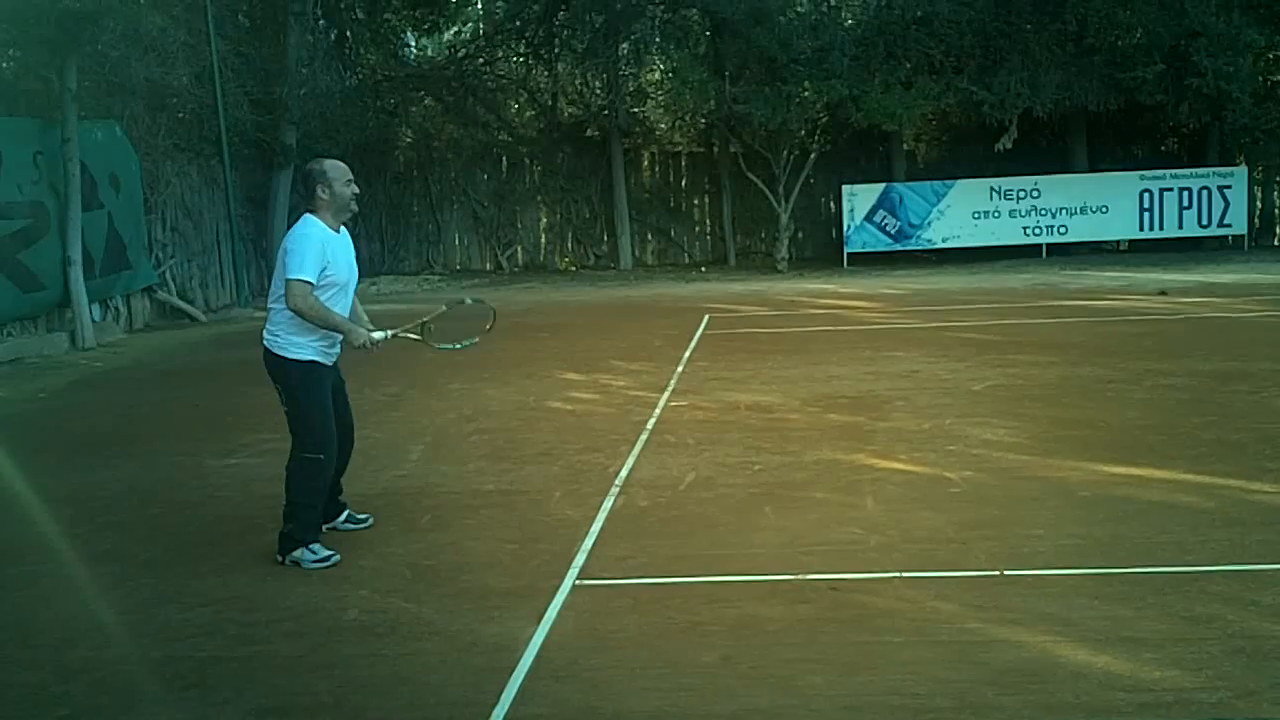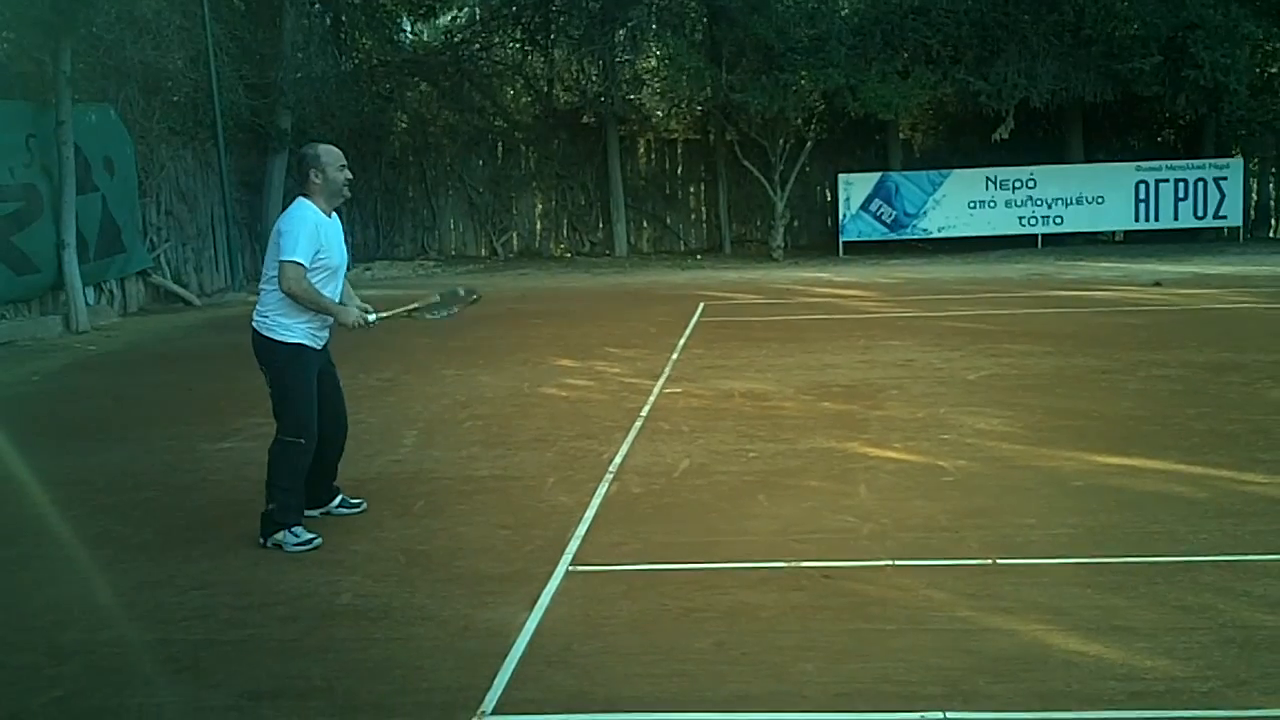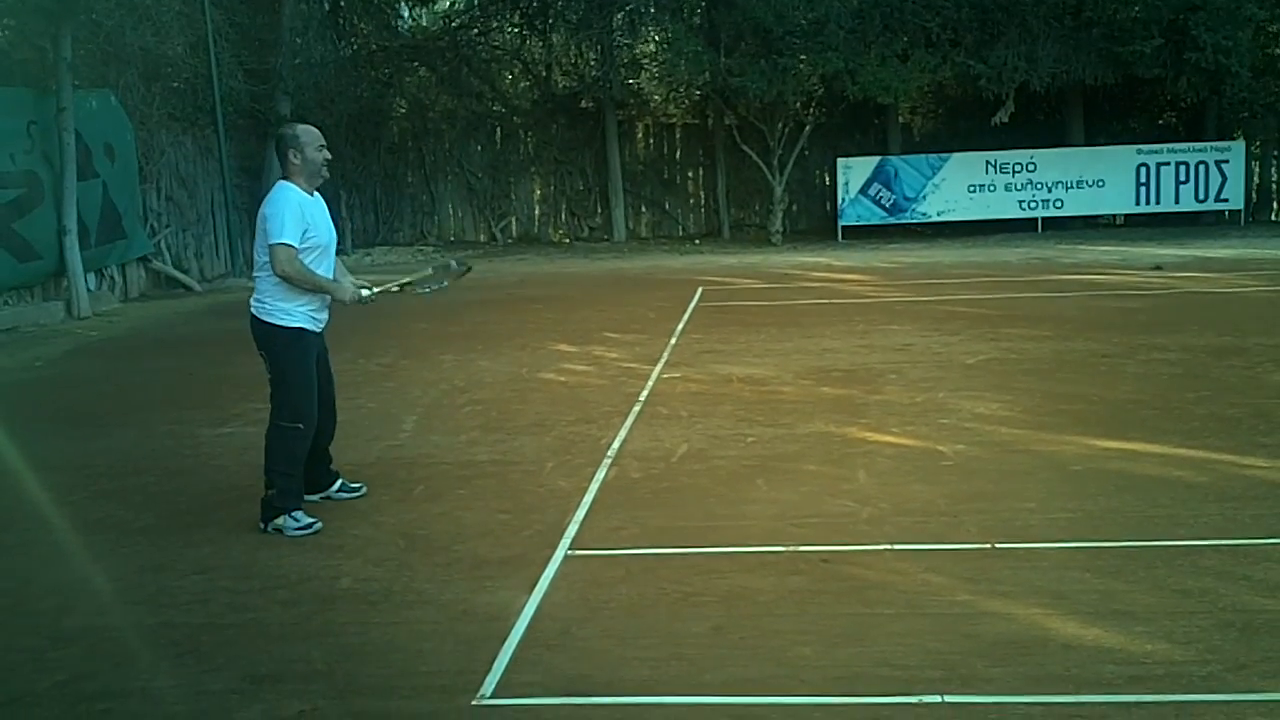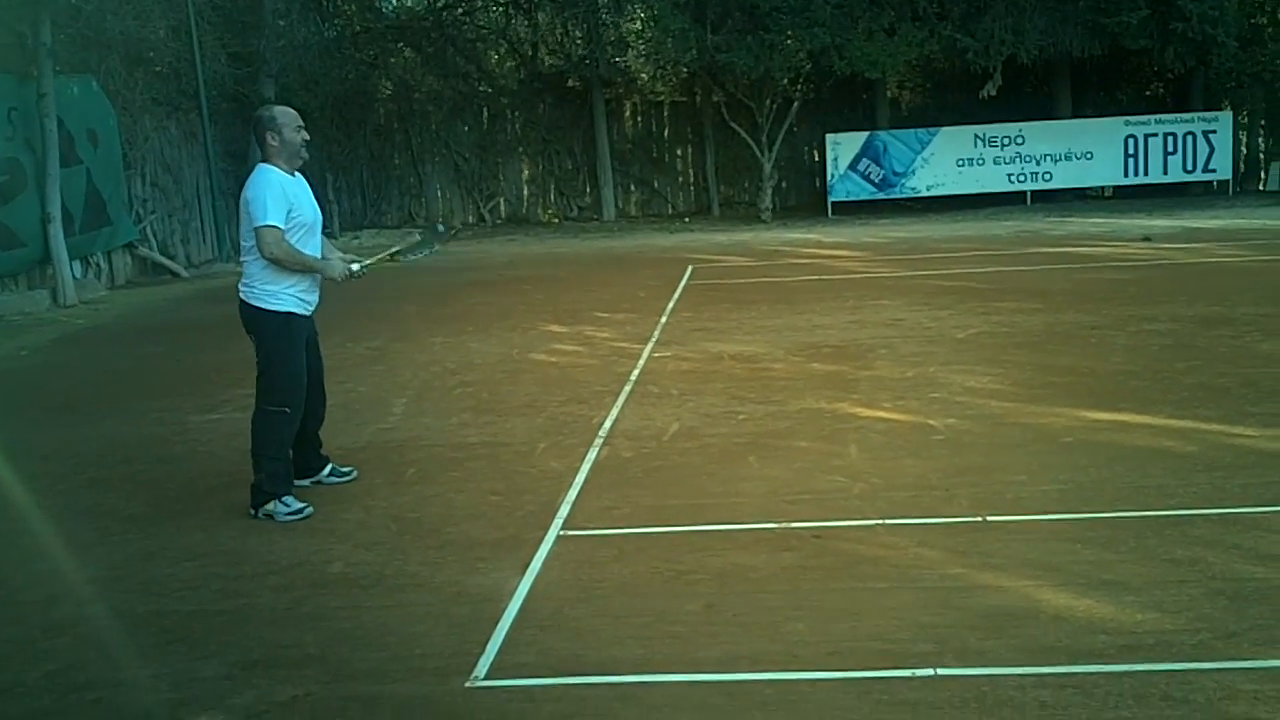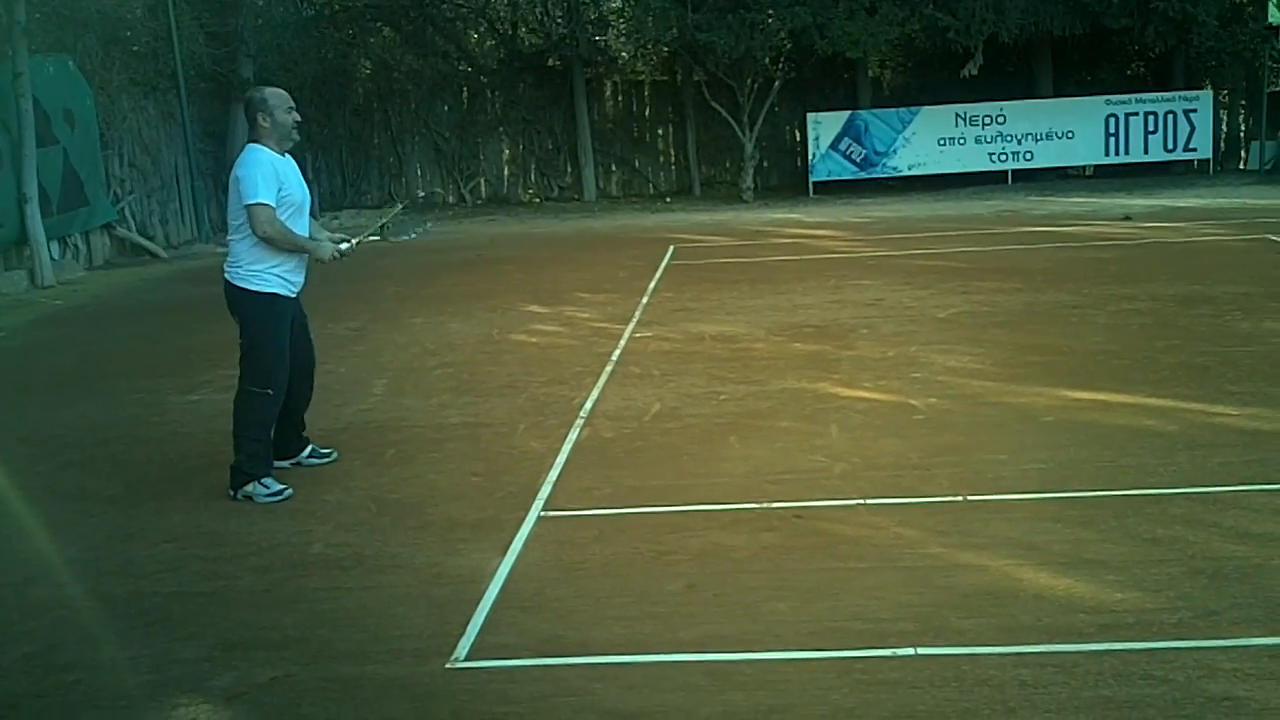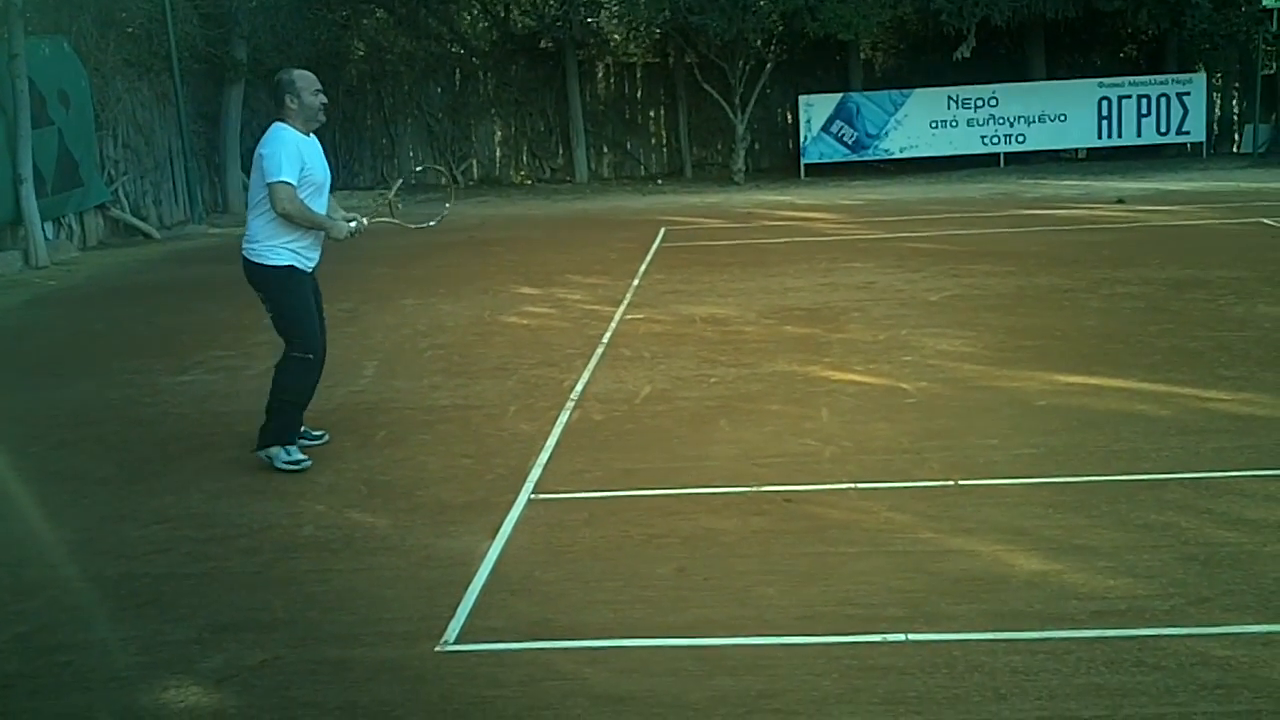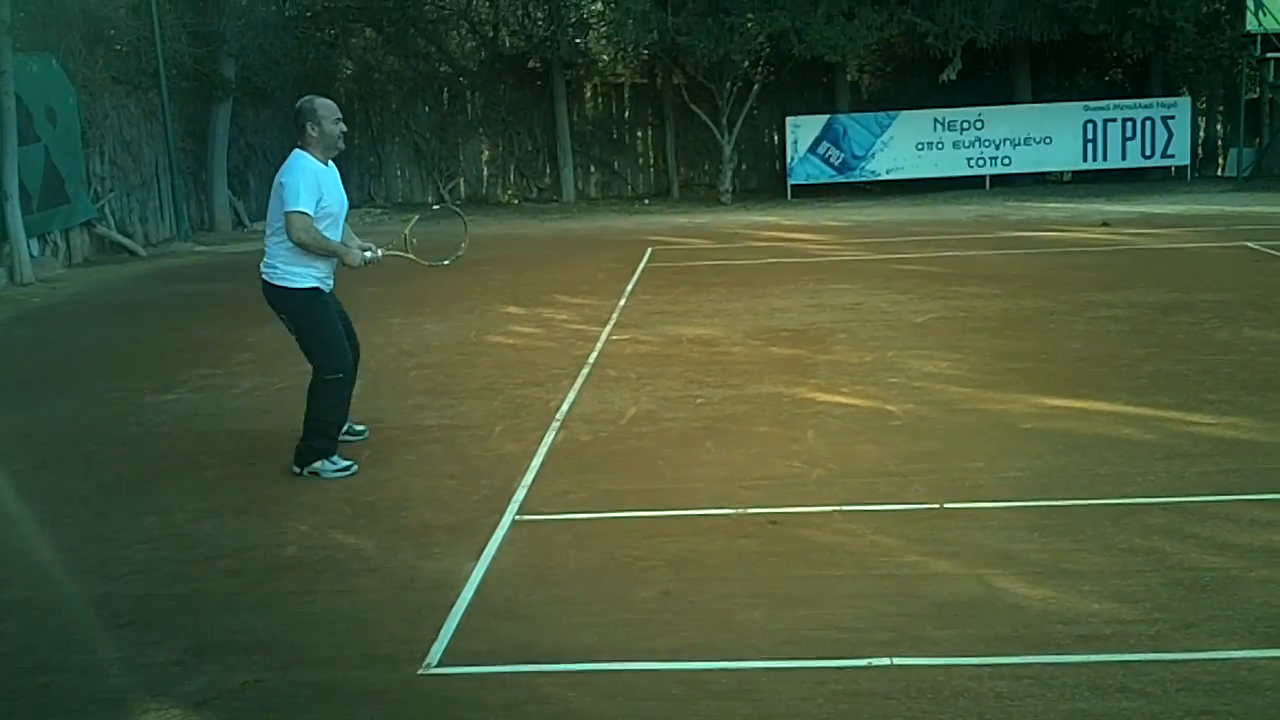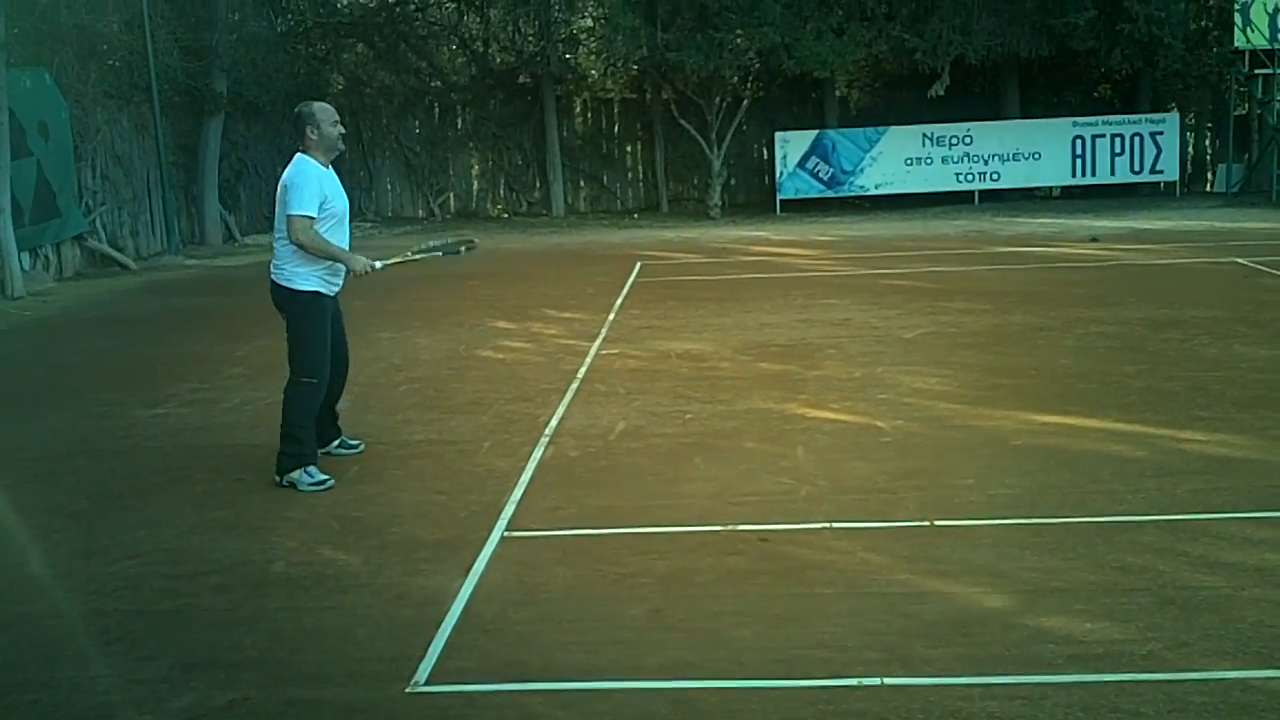
dt=0.4s
person 1, frame 1
left shoulder: (340, 234)
right shoulder: (308, 237)
right elbow: (299, 300)
left wrist: (363, 324)
right wrist: (348, 330)
left hip: (322, 357)
right hip: (296, 358)
left knee: (340, 439)
right knee: (315, 447)
left ankle: (328, 510)
right ankle: (296, 541)
person 1, frame 2
left shoulder: (331, 219)
right shoulder: (302, 220)
right elbow: (291, 283)
left wrist: (354, 303)
right wrist: (339, 311)
left hip: (312, 341)
right hip: (283, 341)
left knee: (333, 423)
right knee: (298, 432)
left ankle: (320, 495)
right ankle: (279, 524)
person 1, frame 3
left shoulder: (314, 200)
right shoulder: (286, 201)
right elbow: (285, 265)
left wrist: (348, 280)
right wrist: (334, 289)
left hip: (306, 325)
right hip: (282, 326)
left knee: (322, 409)
right knee: (295, 416)
left ankle: (318, 480)
right ankle: (279, 509)
person 1, frame 4
left shoulder: (296, 180)
right shoulder: (267, 183)
right elbow: (272, 248)
left wrist: (337, 257)
right wrist: (323, 266)
left hip: (296, 309)
right hip: (272, 310)
left knee: (311, 393)
right knee: (280, 400)
left ankle: (309, 465)
right ankle: (269, 494)
person 1, frame 5
left shoulder: (284, 161)
right shoulder: (257, 162)
right elbow: (265, 226)
left wrist: (325, 236)
right wrist: (313, 248)
left hip: (282, 290)
right hip: (257, 291)
left knee: (300, 371)
right knee: (264, 383)
left ankle: (289, 446)
right ankle: (249, 475)
person 1, frame 6
left shoulder: (308, 141)
right shoulder: (281, 141)
left elbow: (316, 195)
right elbow: (284, 203)
left wrist: (341, 215)
right wrist: (329, 225)
left hip: (298, 264)
right hip: (274, 264)
left knee: (313, 349)
right knee: (303, 349)
left ankle: (286, 428)
right ankle: (275, 440)
person 1, frame 7
left shoulder: (328, 167)
right shoulder: (301, 171)
right elbow: (299, 232)
left wrist: (357, 244)
right wrist: (344, 253)
left hip: (314, 285)
right hip: (293, 286)
left knee: (345, 352)
right knee: (335, 365)
left ankle: (331, 422)
right ankle: (314, 455)
person 1, frame 8
left shoulder: (324, 170)
right shoulder: (304, 174)
right elbow: (301, 234)
left wrist: (342, 262)
right wrist: (348, 258)
left hip: (321, 288)
right hip: (301, 290)
left knee: (335, 366)
right knee: (310, 375)
left ankle: (324, 435)
right ankle: (294, 464)
